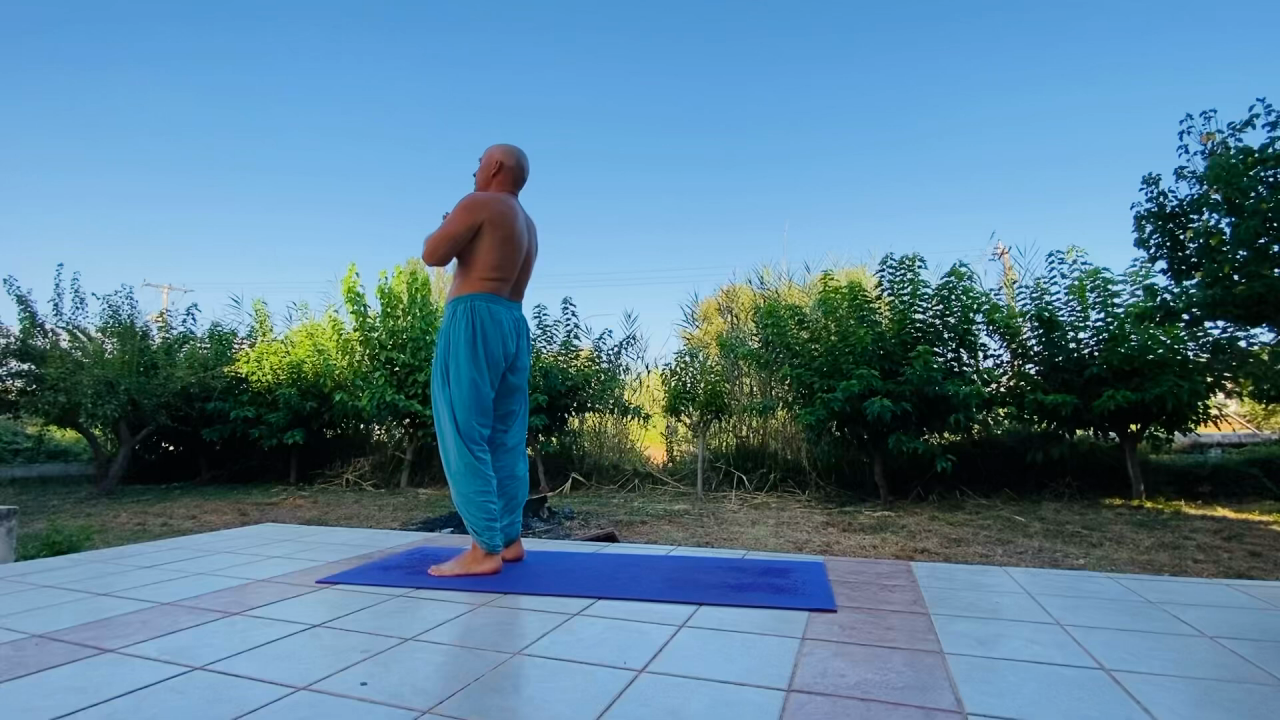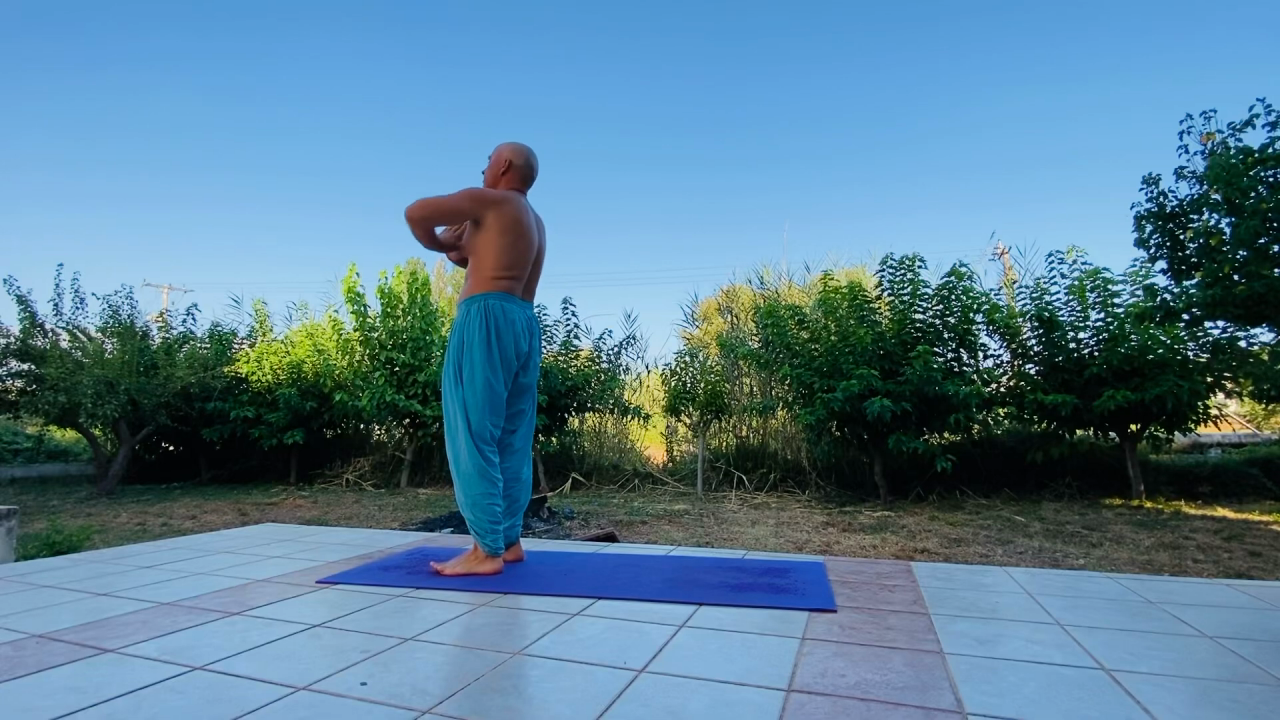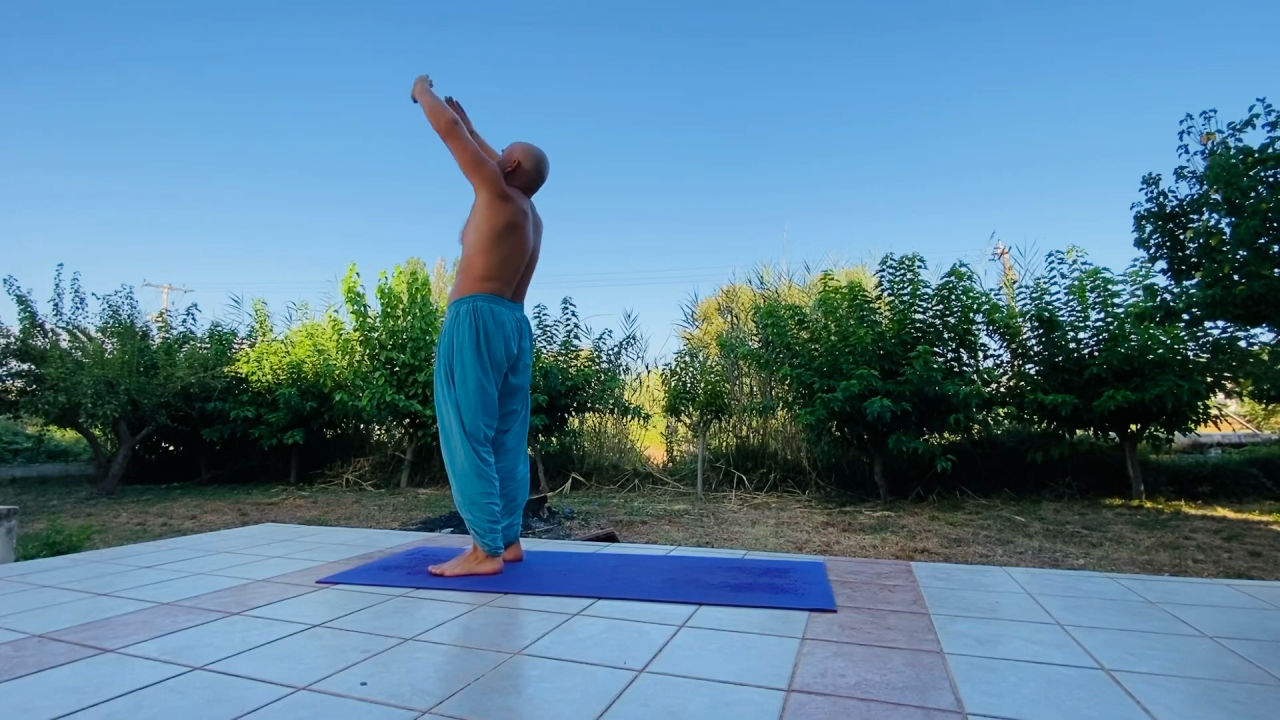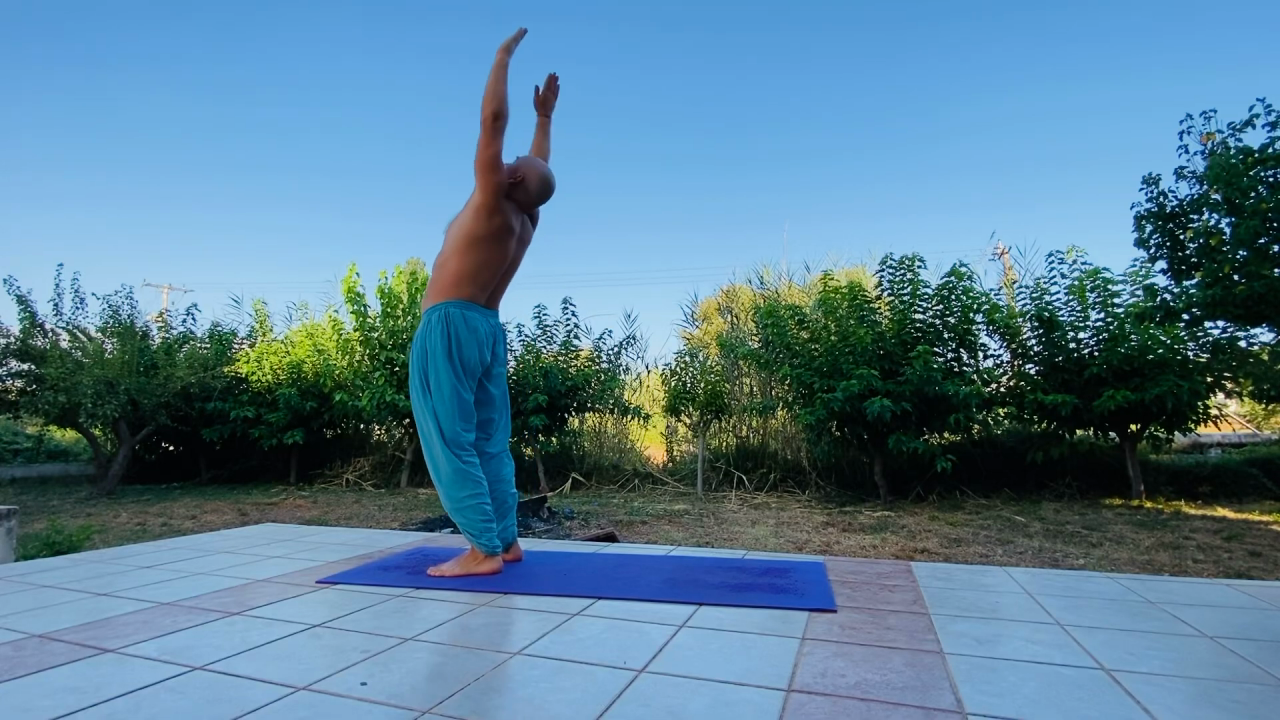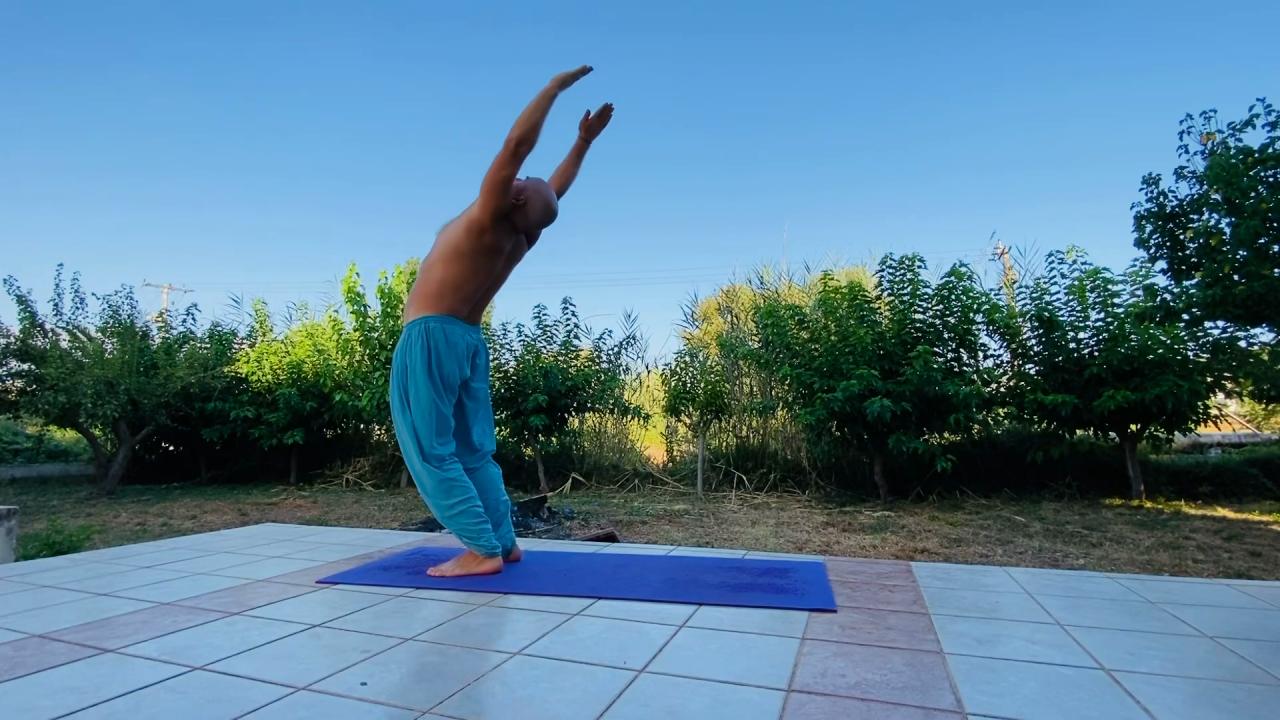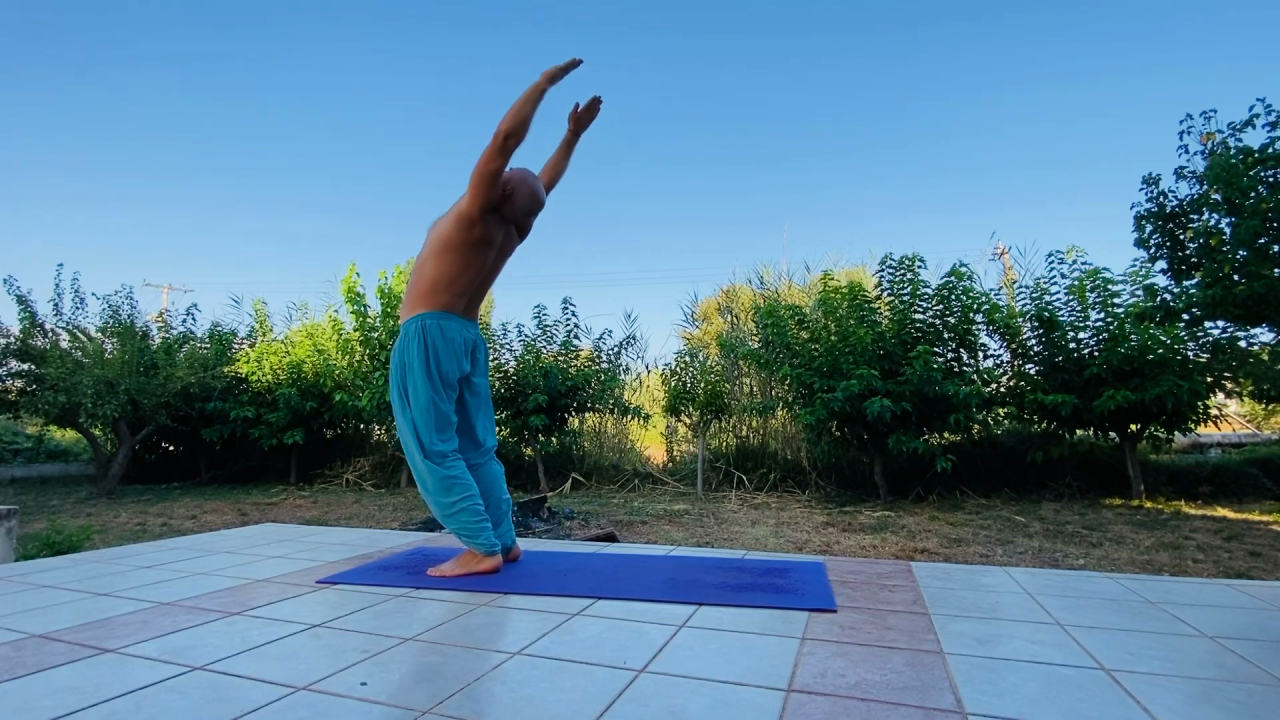
dt=0.5s
person 1, frame 1
left shoulder: (480, 203)
right shoulder: (527, 225)
left elbow: (433, 254)
left wrist: (444, 232)
right wrist: (464, 236)
left hip: (473, 323)
right hip: (512, 327)
left knee: (465, 436)
right knee: (503, 439)
left ankle: (485, 549)
right ankle: (508, 539)
person 1, frame 2
left shoulder: (491, 200)
right shoulder: (534, 222)
left elbow: (417, 212)
left wrist: (437, 241)
right wrist: (462, 246)
left hip: (486, 321)
right hip: (524, 325)
left knee: (473, 437)
right knee: (510, 441)
left ankle: (486, 549)
right ankle: (508, 540)
person 1, frame 3
left shoulder: (500, 193)
right shoulder: (532, 214)
left elbow: (448, 129)
right elbow: (501, 167)
left wrist: (422, 91)
right wrist: (468, 127)
left hip: (477, 322)
right hip: (515, 327)
left knee: (467, 438)
right knee: (505, 441)
left ankle: (486, 550)
right ankle: (507, 541)
person 1, frame 4
left shoulder: (493, 205)
right shoulder: (527, 220)
left elbow: (492, 120)
right elbow: (540, 166)
left wrist: (502, 55)
right wrist: (545, 115)
left hip: (449, 327)
right hip: (488, 331)
left knee: (449, 443)
right knee: (489, 444)
left ankle: (484, 550)
right ankle: (505, 541)
person 1, frame 5
left shoulder: (487, 222)
right shoulder: (522, 238)
left elbow: (516, 145)
right elbow: (557, 189)
left wrist: (554, 88)
right wrist: (583, 142)
left hip: (429, 340)
right hip: (467, 342)
left knee: (430, 452)
right knee: (471, 450)
left ankle: (482, 549)
right ankle: (502, 541)
person 1, frame 6
left shoulder: (477, 213)
right shoulder: (513, 229)
left elbow: (504, 138)
right elbow: (546, 181)
left wrist: (544, 82)
right wrist: (573, 134)
left hip: (427, 337)
right hip: (466, 339)
left knee: (433, 448)
right knee: (474, 447)
left ankle: (482, 548)
right ankle: (502, 540)
